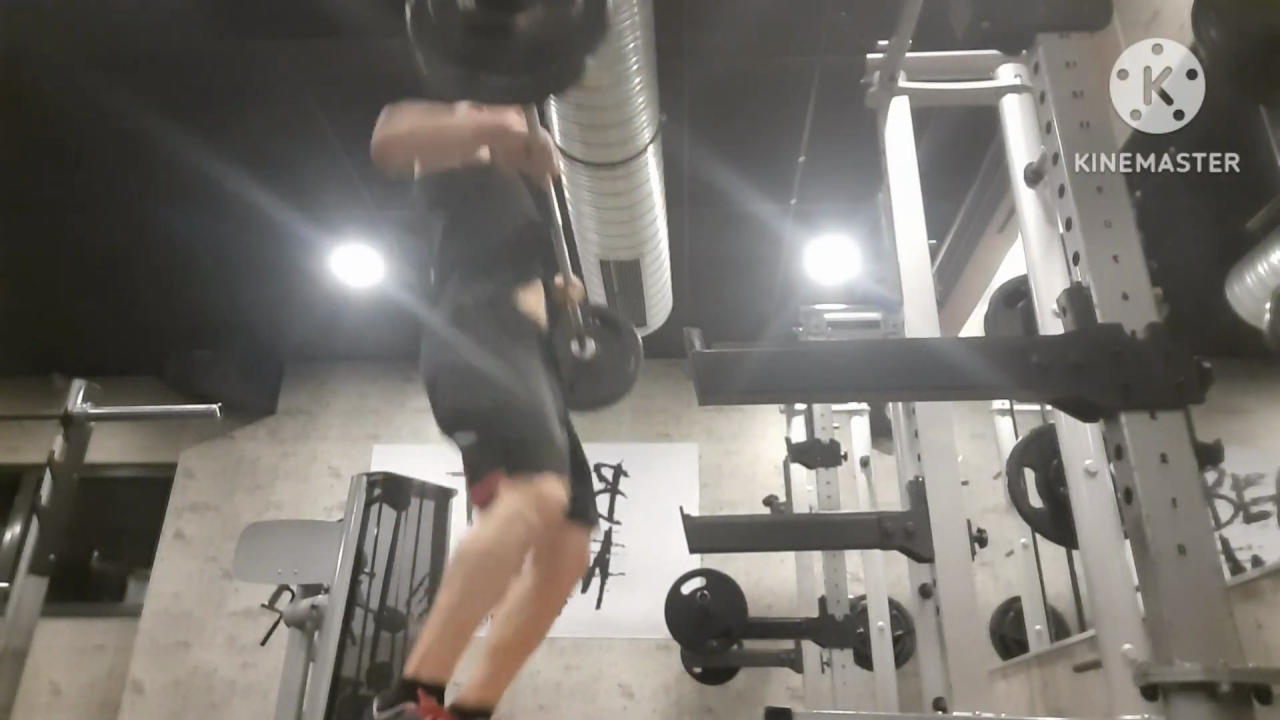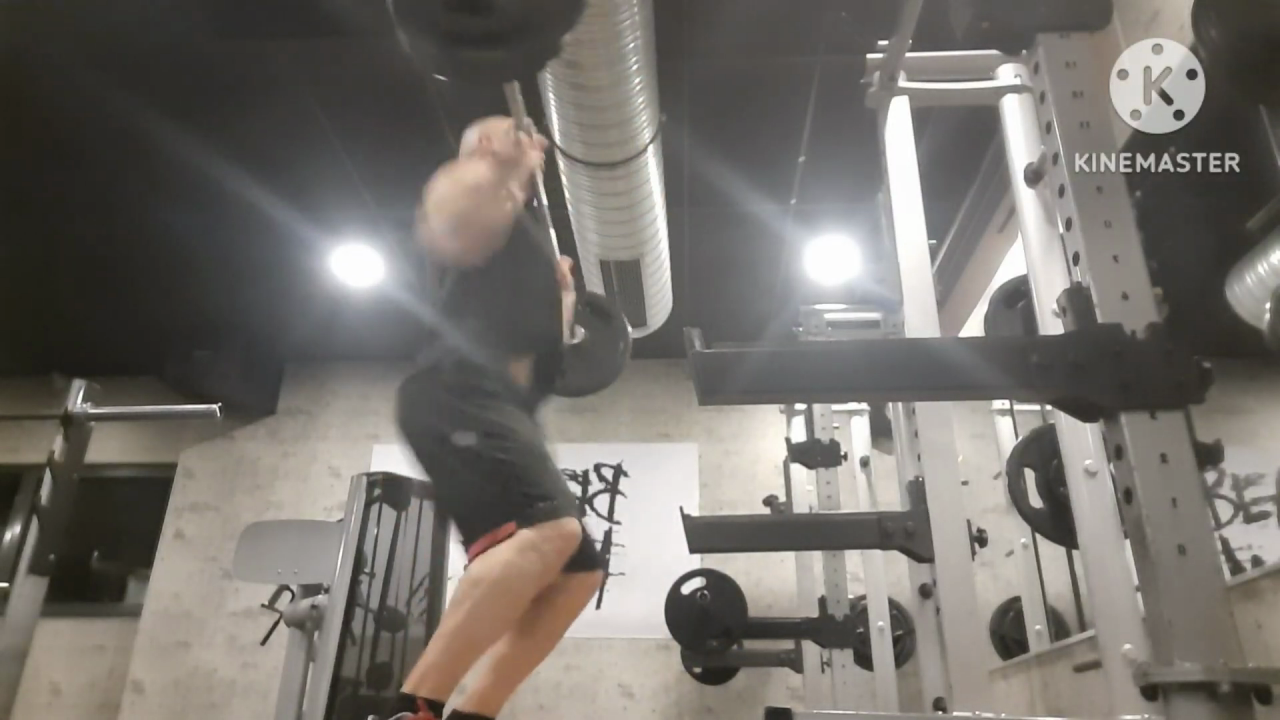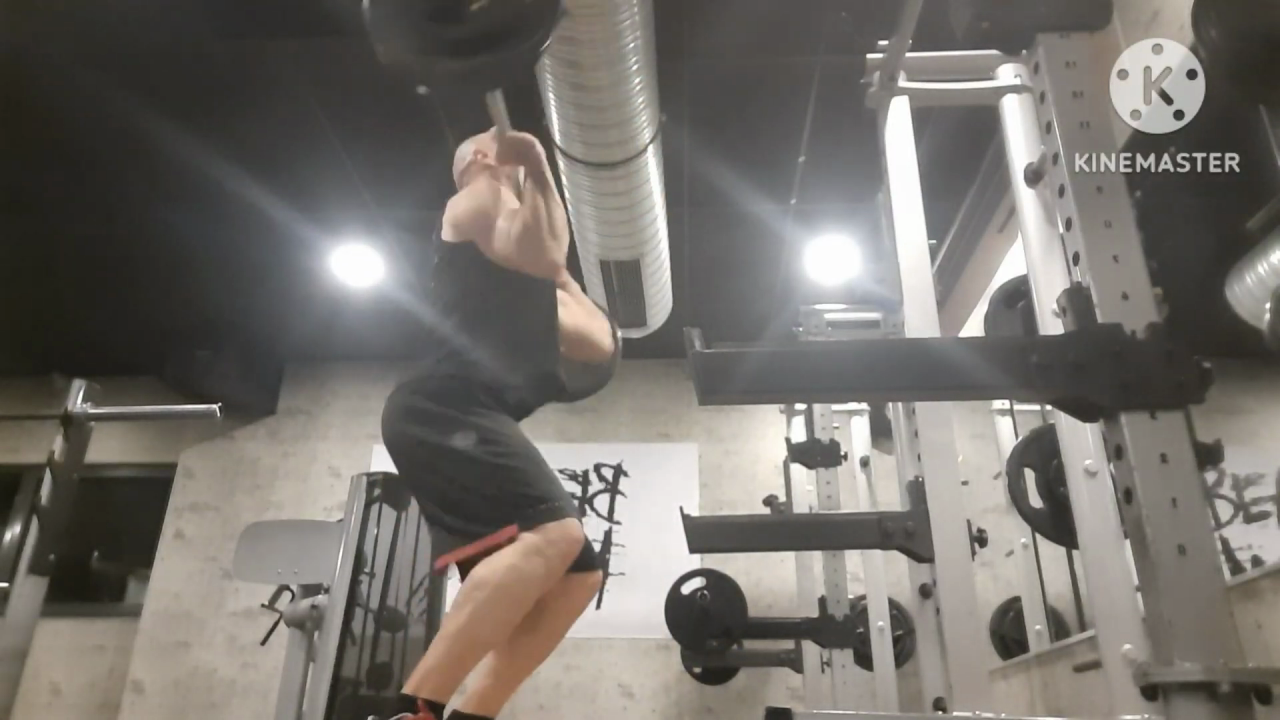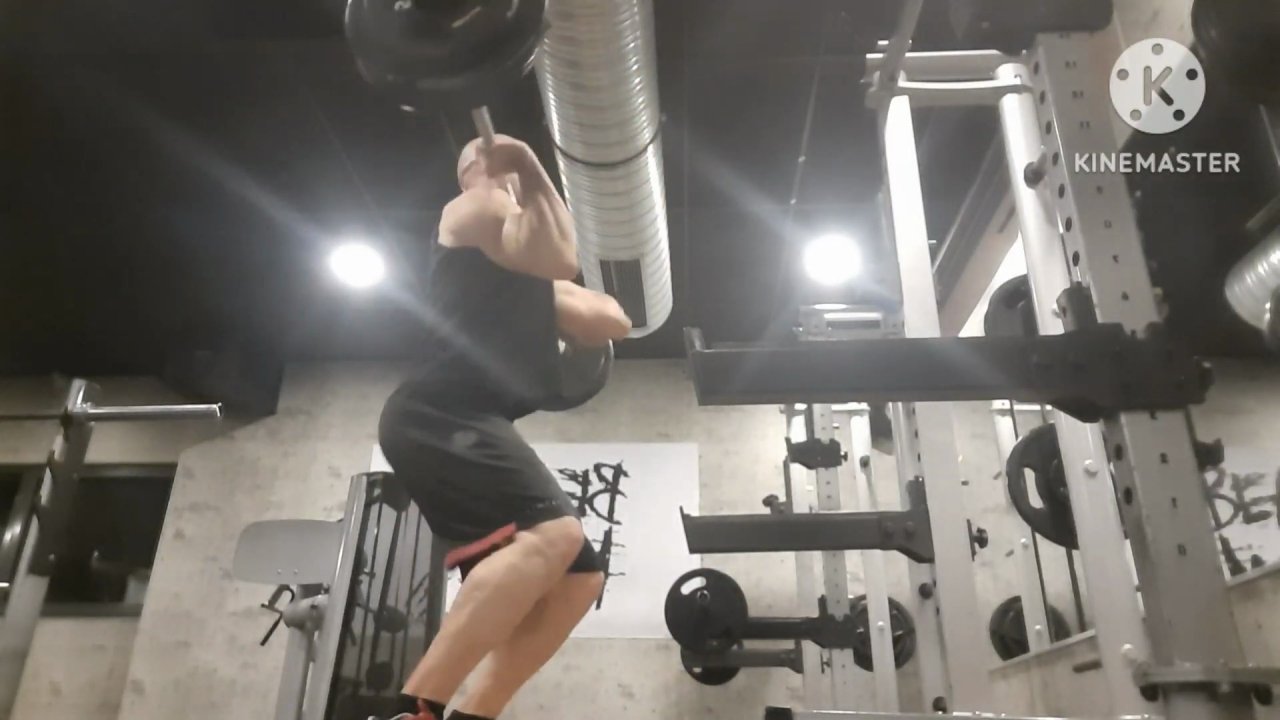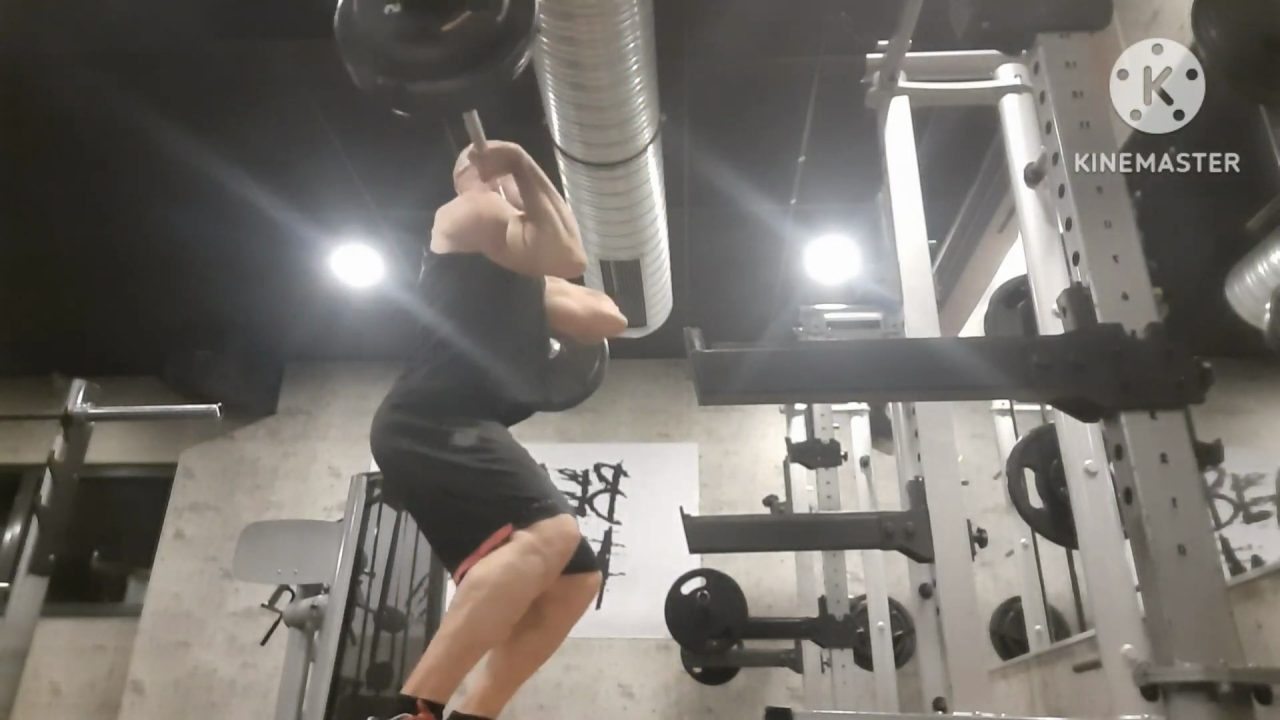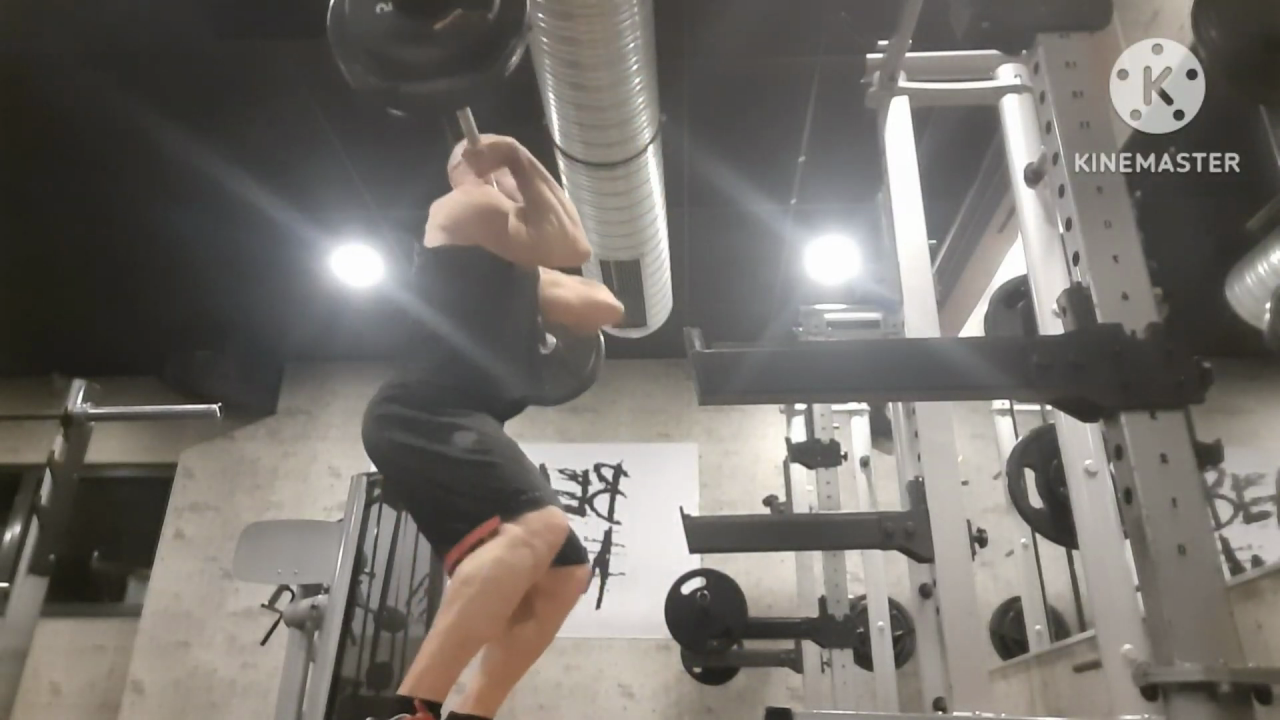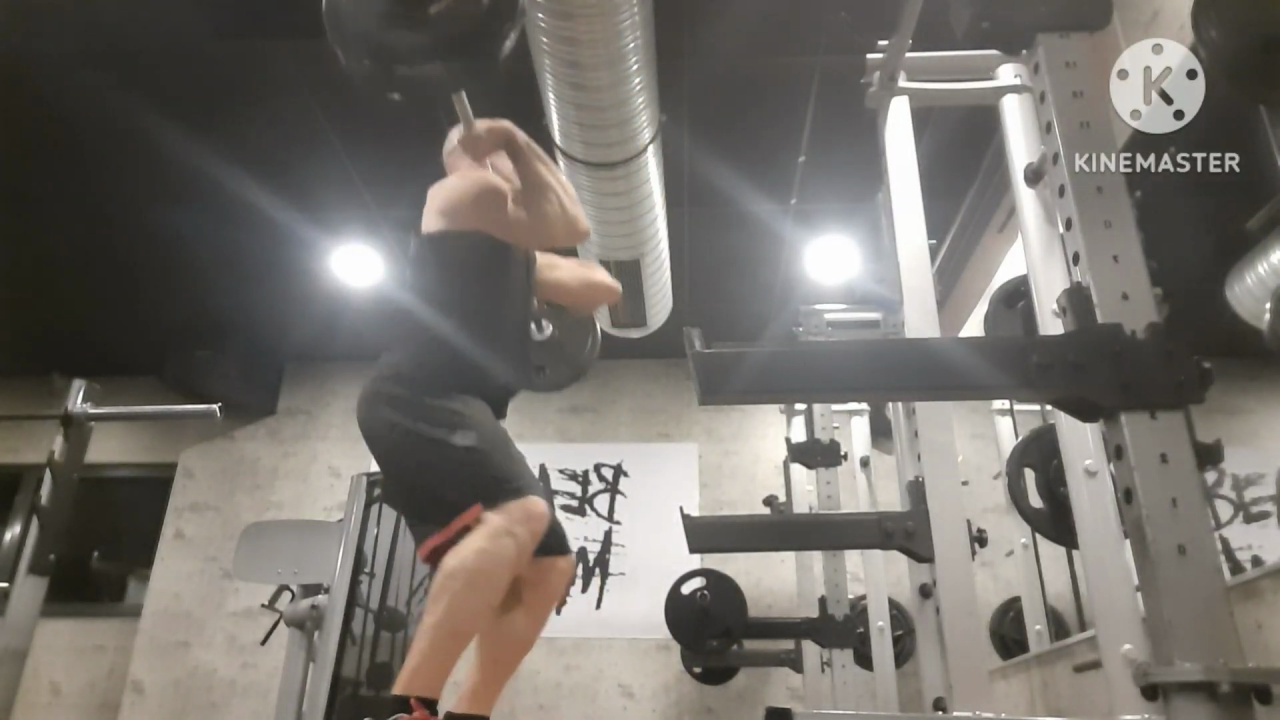
dt=0.1s
person 1, frame 1
left shoulder: (507, 181)
right shoulder: (461, 157)
right elbow: (391, 137)
left wrist: (560, 293)
right wrist: (502, 131)
left hip: (523, 355)
right hip: (483, 341)
left knee: (566, 544)
right knee: (537, 498)
person 1, frame 2
left shoulder: (521, 229)
right shoulder: (471, 180)
right elbow: (449, 240)
left wrist: (559, 284)
right wrist: (514, 160)
left hip: (498, 408)
right hip: (460, 397)
left knee: (578, 573)
right knee: (549, 530)
person 1, frame 3
left shoulder: (517, 223)
right shoulder: (480, 206)
left elbow: (600, 346)
right elbow: (544, 257)
right wrist: (536, 169)
left hip: (476, 417)
right hip: (444, 410)
left knee: (577, 577)
right knee: (553, 534)
person 1, frame 4
left shoulder: (524, 278)
right shoulder: (476, 208)
left elbow: (613, 321)
right elbow: (560, 257)
right wrist: (529, 170)
left hip: (470, 428)
right hip: (438, 418)
left knee: (576, 577)
right knee: (550, 536)
person 1, frame 5
left shoulder: (515, 275)
right shoulder: (470, 212)
left elbow: (608, 318)
right elbow: (568, 257)
right wrist: (526, 169)
left hip: (462, 433)
right hip: (431, 425)
left knee: (575, 579)
right knee: (547, 535)
person 1, frame 6
left shoulder: (513, 265)
right shoulder: (465, 208)
left elbow: (605, 308)
right elbow: (570, 247)
right wrist: (521, 162)
left hip: (460, 426)
right hip: (425, 419)
left knee: (563, 573)
right knee: (536, 528)
person 1, frame 7
left shoulder: (508, 249)
right shoulder: (463, 190)
left elbow: (602, 289)
right elbow: (569, 226)
right wrist: (518, 143)
left hip: (452, 410)
right hip: (421, 401)
left knee: (548, 565)
right knee: (518, 517)
